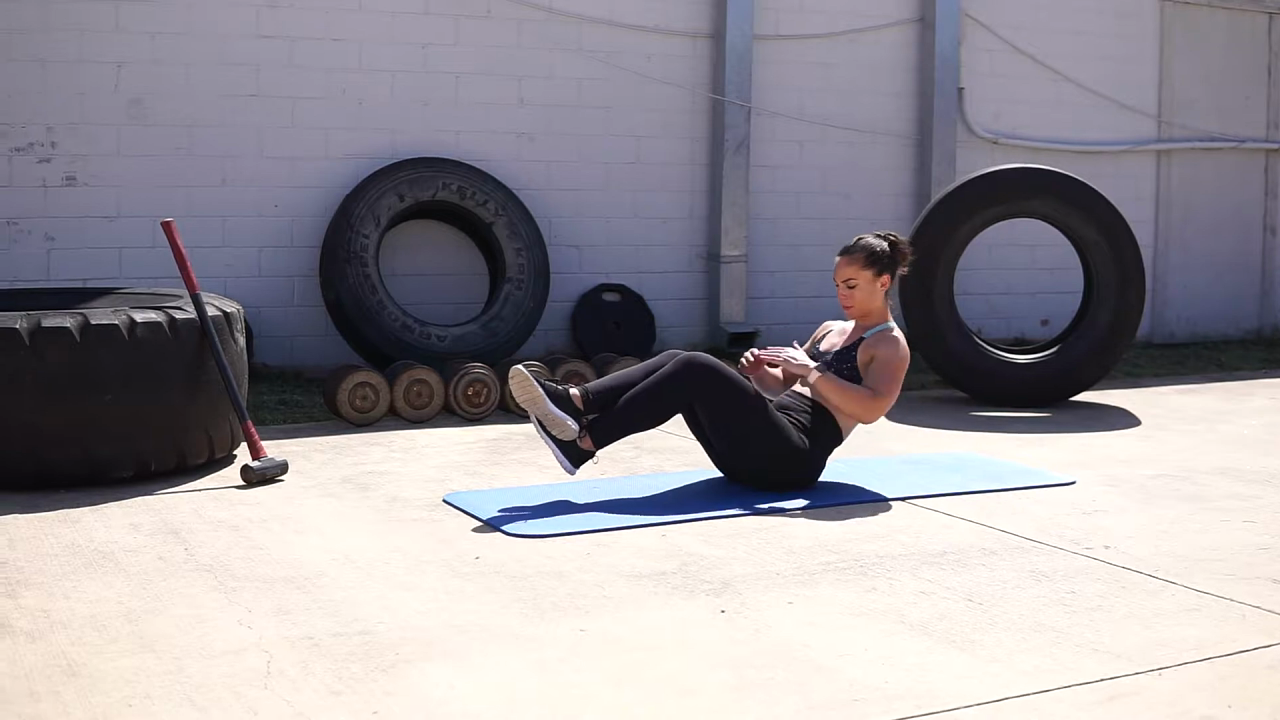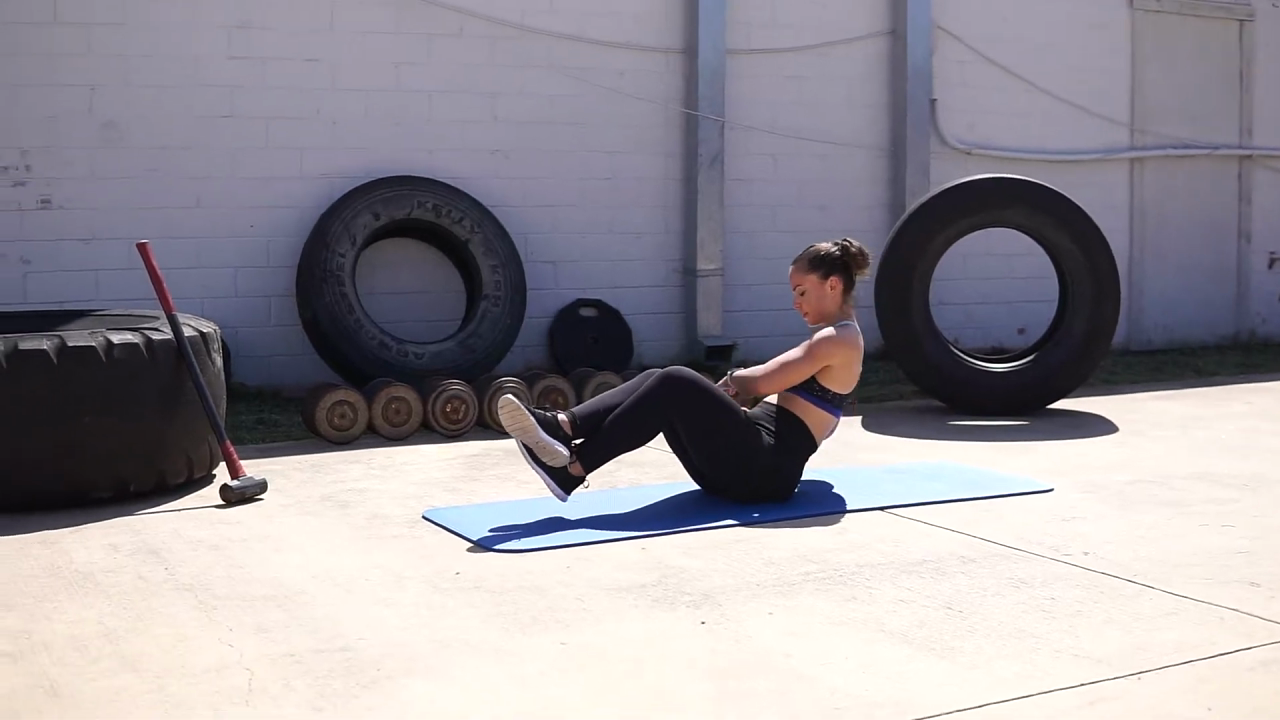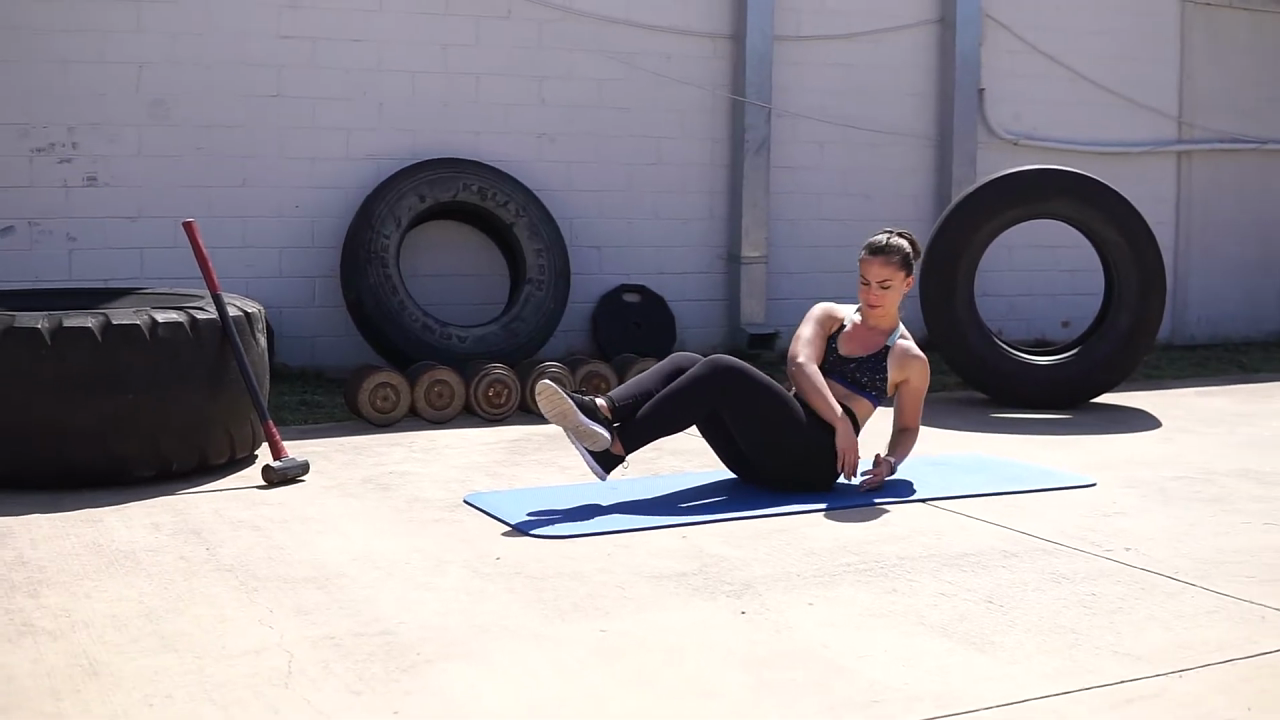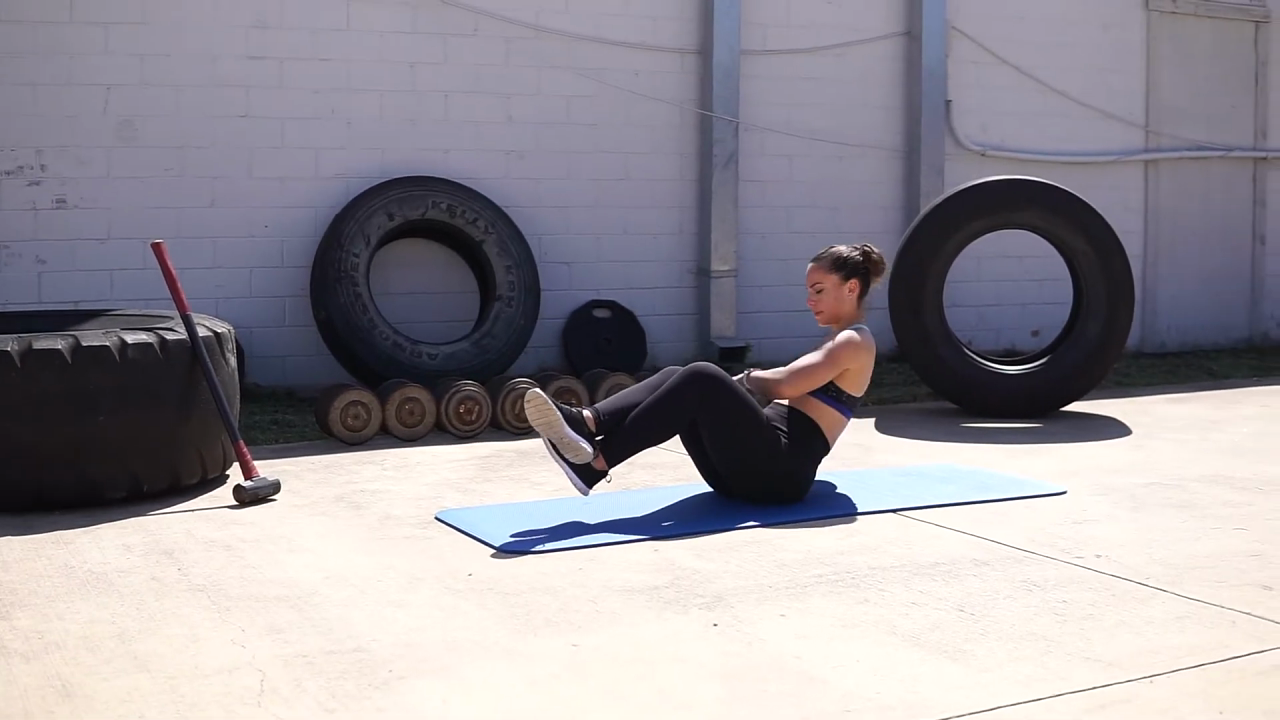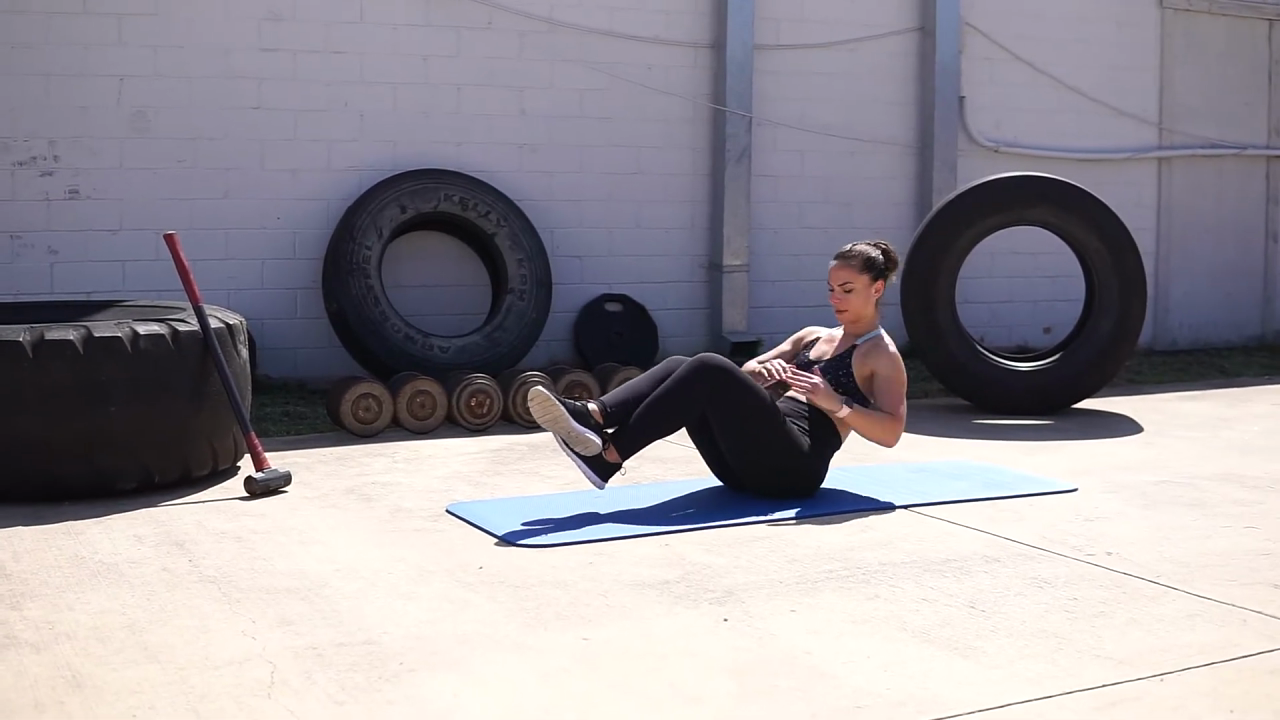
dt=0.5s
person 1, frame 1
left shoulder: (890, 346)
right shoulder: (834, 330)
left elbow: (872, 408)
right elbow: (776, 387)
left wrist: (811, 375)
right wrist: (760, 367)
left hip: (789, 458)
right hip: (757, 450)
left knee: (696, 369)
right knee: (675, 361)
left ankle: (583, 442)
right ankle: (572, 401)
person 1, frame 2
left shoulder: (835, 341)
right shoulder: (839, 343)
left elbow: (760, 382)
left wrist: (736, 380)
left hip: (766, 471)
right hip: (738, 465)
left knee: (675, 382)
right knee: (654, 380)
left ankle: (573, 467)
right ankle: (560, 426)
person 1, frame 3
left shoulder: (910, 358)
right shoulder: (828, 315)
left elbow: (907, 430)
right elbow: (800, 365)
left wrist: (889, 462)
right wrist: (838, 420)
left hip: (810, 457)
right hip: (762, 455)
left knee: (722, 370)
right knee: (685, 363)
left ankle: (613, 446)
right ankle: (599, 411)
person 1, frame 4
left shoulder: (854, 345)
right shoulder: (832, 346)
left elbow: (782, 385)
left wrist: (747, 380)
left hip: (780, 471)
right hip: (739, 468)
left knee: (701, 378)
right knee: (675, 378)
left ankle: (596, 462)
right ankle: (584, 423)
person 1, frame 5
left shoulder: (882, 355)
right shoulder: (815, 337)
left elbow: (891, 430)
right elbow: (747, 373)
left wrist: (835, 404)
right wrist: (763, 371)
left hip: (793, 464)
right hip: (749, 462)
left knee: (708, 368)
right knee: (678, 367)
left ankle: (609, 455)
right ankle: (589, 416)
